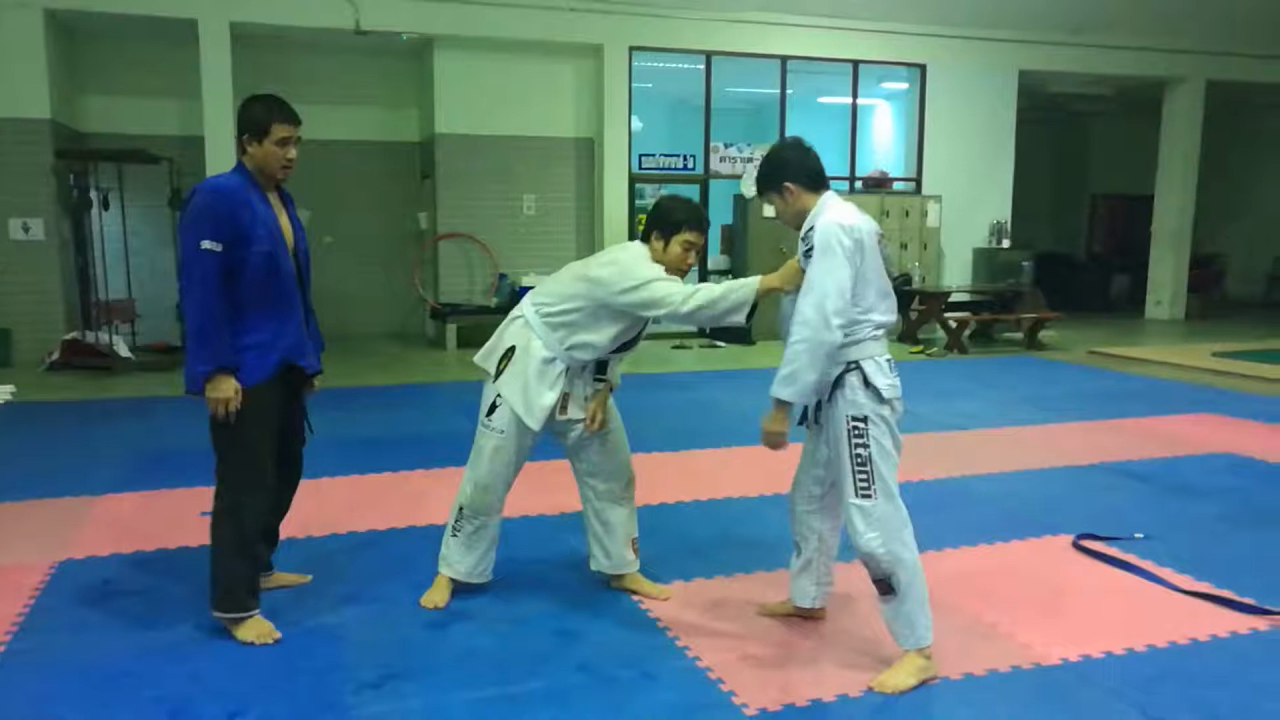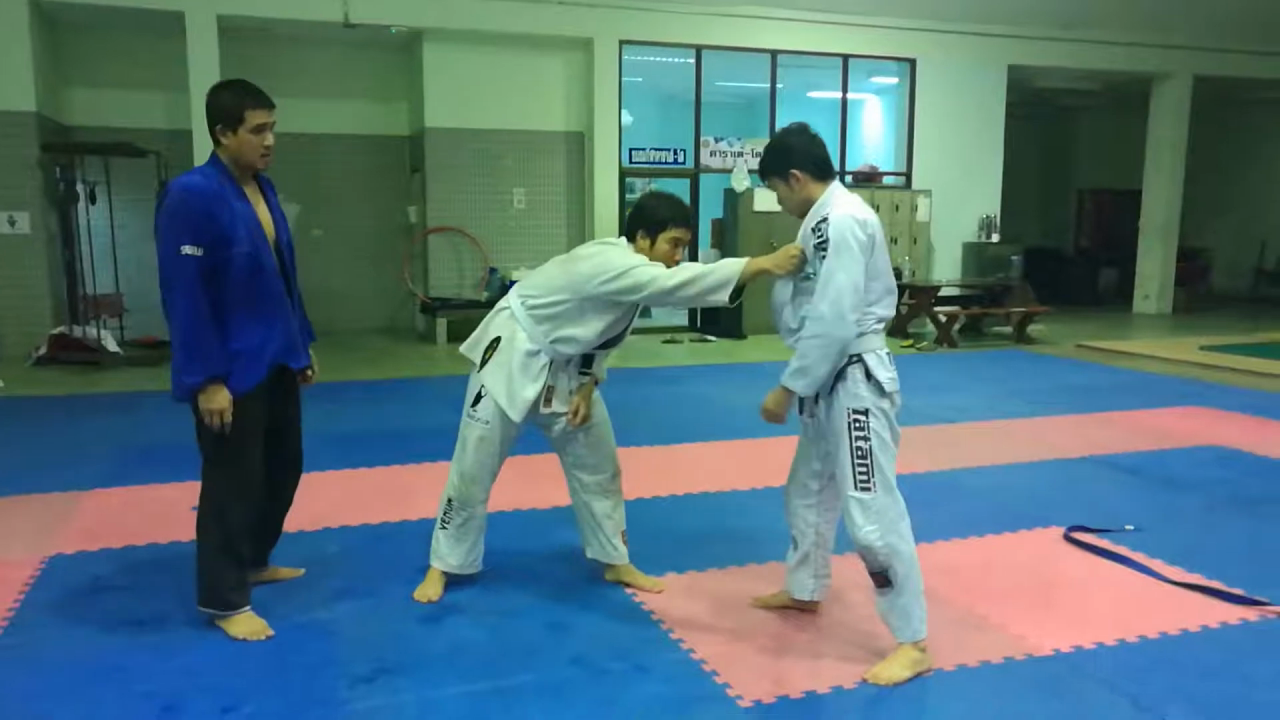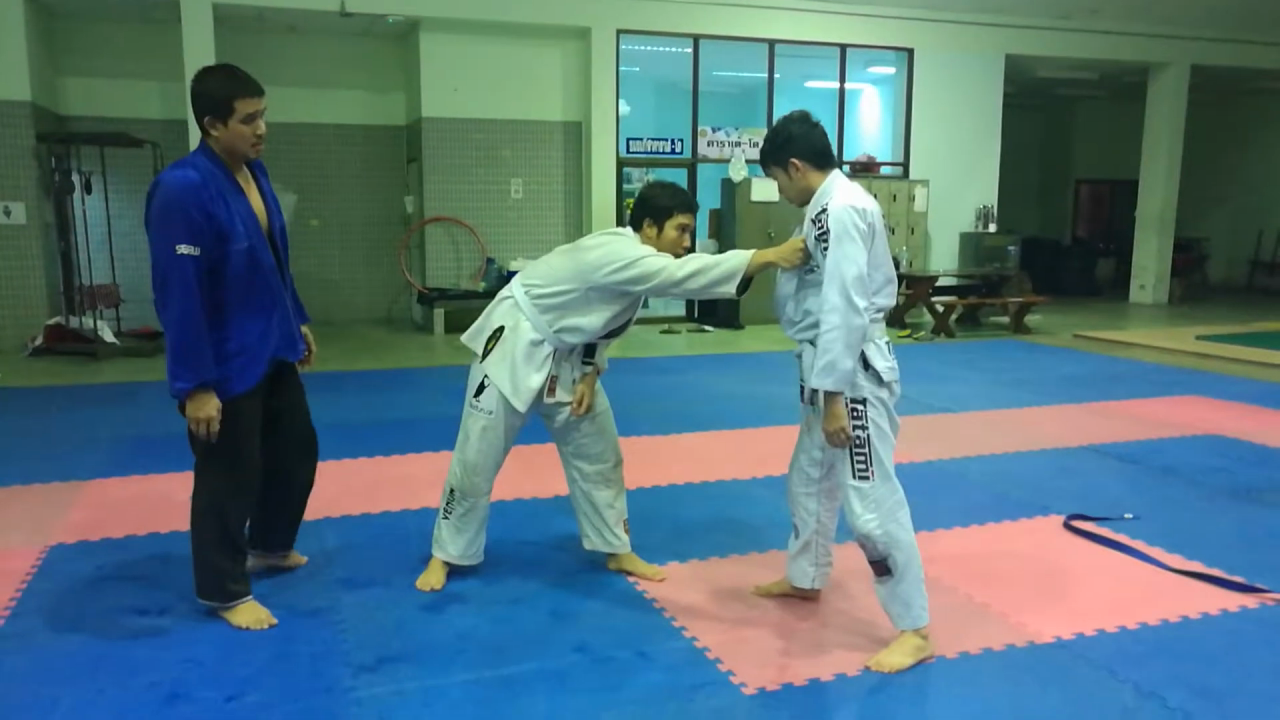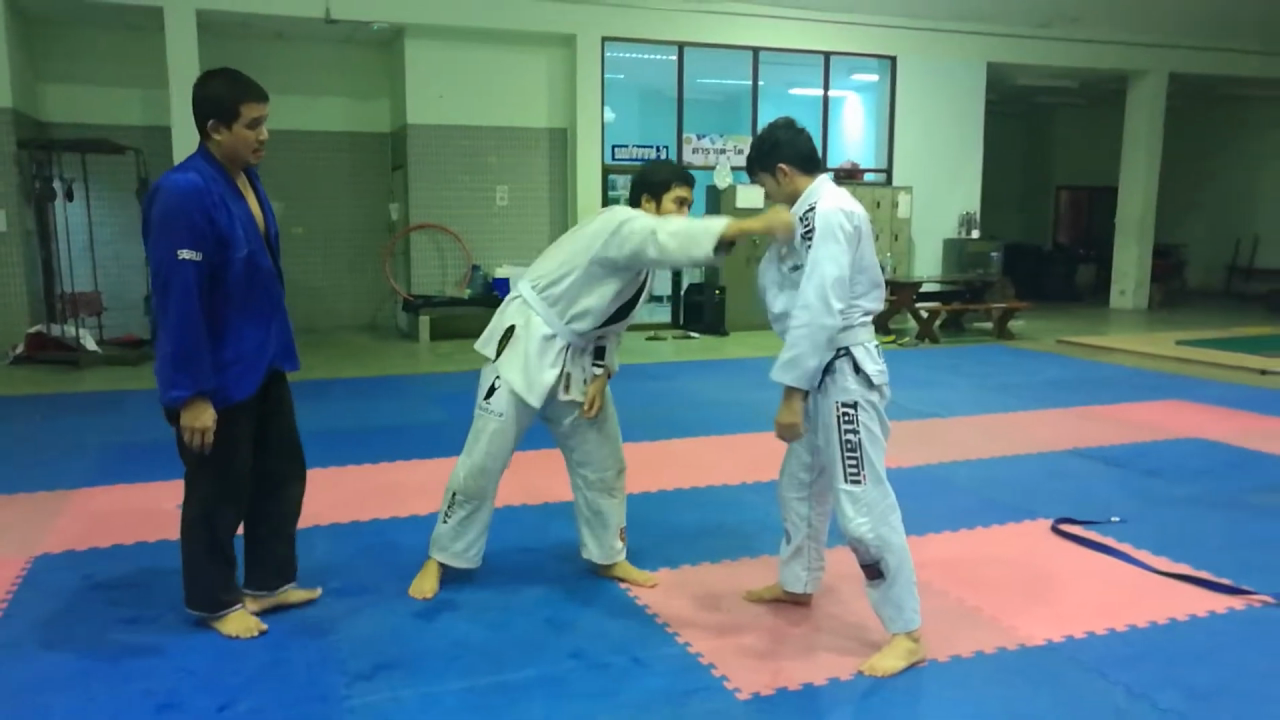
dt=0.3s
person 1, frame 1
left shoulder: (281, 201)
right shoulder: (218, 198)
right elbow: (201, 291)
left wrist: (309, 353)
right wrist: (216, 370)
left hip: (283, 362)
right hip: (242, 369)
left knee: (282, 473)
right knee: (245, 481)
left ankle: (257, 564)
right ankle: (235, 603)
person 1, frame 2
left shoulder: (261, 189)
right shoulder: (191, 195)
right elbow: (184, 294)
left wrist: (303, 341)
right wrist: (207, 378)
left hip: (276, 360)
right hip: (230, 369)
left knee: (283, 467)
right knee: (233, 481)
left ankle: (252, 560)
right ankle: (225, 600)
person 1, frame 3
left shoulder: (254, 171)
right shoulder: (183, 190)
right elbow: (178, 295)
left wrist: (297, 319)
right wrist: (196, 385)
left hip: (272, 352)
right hip: (224, 366)
left knee: (297, 451)
right knee: (229, 477)
left ankle: (269, 546)
right ankle: (226, 590)
person 1, frame 4
left shoulder: (245, 179)
right shoulder: (183, 195)
right elbow: (178, 303)
left wrist: (273, 347)
right wrist: (191, 395)
left hip: (261, 363)
right hip: (214, 377)
left knee: (282, 472)
right knee: (219, 490)
left ankle: (268, 582)
right ankle: (215, 601)
person 2, frame 1
left shoulder: (829, 228)
right shoulder: (840, 221)
left elbow: (819, 325)
left wrist: (781, 404)
left hip: (857, 383)
right hip: (838, 382)
left knee: (873, 517)
right knee: (812, 495)
left ankle: (917, 649)
right ankle: (808, 597)
person 2, frame 2
left shoulder: (840, 221)
right shoulder: (828, 217)
left elbow: (833, 321)
left wrist: (787, 390)
left hip: (855, 378)
right hip: (831, 378)
left knee: (871, 511)
right knee: (807, 488)
left ankle: (913, 643)
right ankle: (804, 590)
person 2, frame 3
left shoulder: (841, 210)
right shoulder: (829, 206)
left elbow: (845, 310)
left wrist: (836, 400)
left hip: (856, 368)
right hip: (832, 364)
left knee: (870, 499)
right knee: (809, 477)
left ankle: (914, 630)
right ankle: (806, 578)
person 2, frame 4
left shoulder: (826, 212)
right shoulder: (815, 210)
left elbow: (819, 311)
left wrist: (791, 393)
left hip: (845, 370)
right hip: (821, 370)
left knee: (862, 503)
right knee: (800, 483)
left ankle: (906, 633)
right ankle: (797, 582)
person 3, frame 1
left shoulder: (646, 274)
right shoulder: (626, 269)
right elbow: (688, 304)
left wrist: (603, 391)
right wrist: (772, 282)
left hip: (578, 373)
right hip: (529, 365)
left knee: (611, 472)
right knee: (489, 477)
left ankle: (621, 569)
right ankle: (453, 572)
person 3, frame 2
left shoulder: (628, 270)
right shoulder: (610, 263)
right elbow: (676, 284)
left wrist: (588, 385)
right wrist: (763, 264)
left hip: (563, 367)
right hip: (514, 356)
left knee: (598, 465)
right knee: (475, 468)
left ankle: (615, 562)
right ankle: (444, 565)
person 3, frame 3
left shoulder: (633, 261)
right shoulder: (617, 253)
right elbow: (683, 275)
left wrist: (590, 375)
right wrist: (769, 257)
left hip: (564, 356)
right hip: (516, 346)
left knee: (599, 455)
right knee: (477, 459)
left ankle: (616, 550)
right ankle: (445, 555)
person 3, frame 4
left shoulder: (643, 257)
right shoulder: (619, 225)
right elbow: (669, 239)
left wrist: (600, 376)
right wrist: (750, 226)
left hip: (576, 360)
right hip: (526, 348)
left knee: (602, 462)
right knee: (484, 463)
left ankle: (608, 558)
right ankle: (440, 560)
